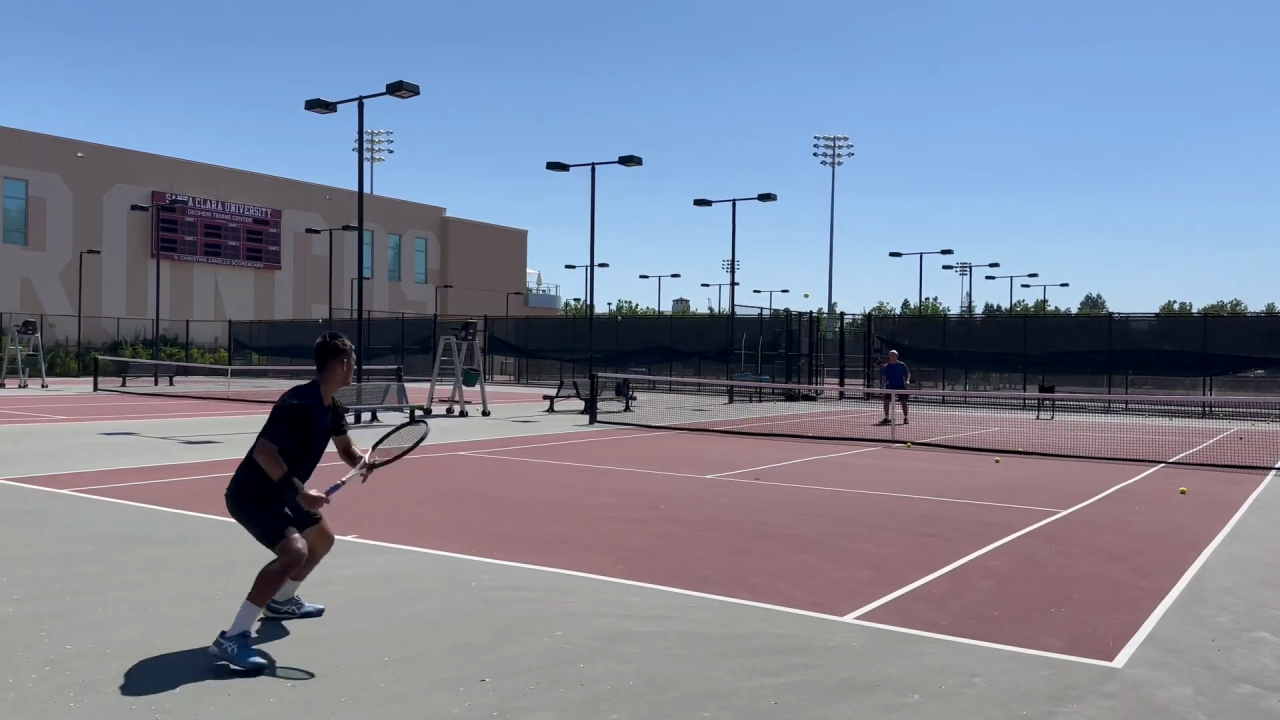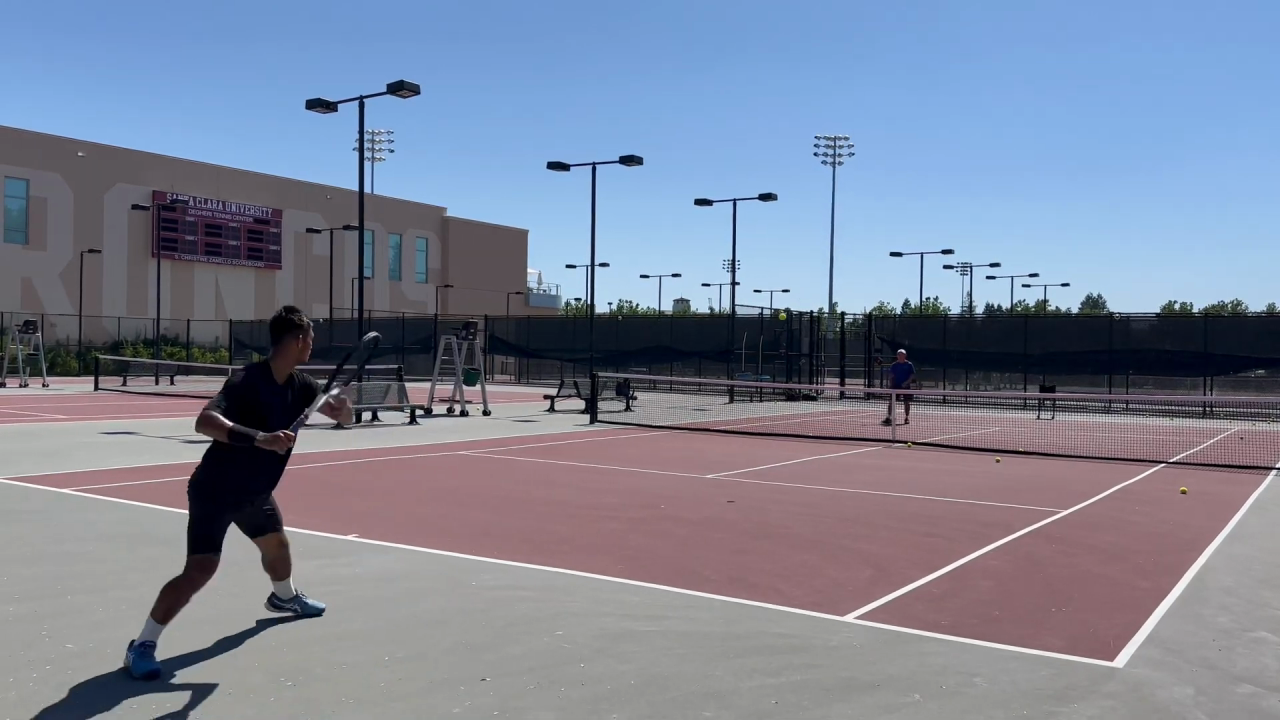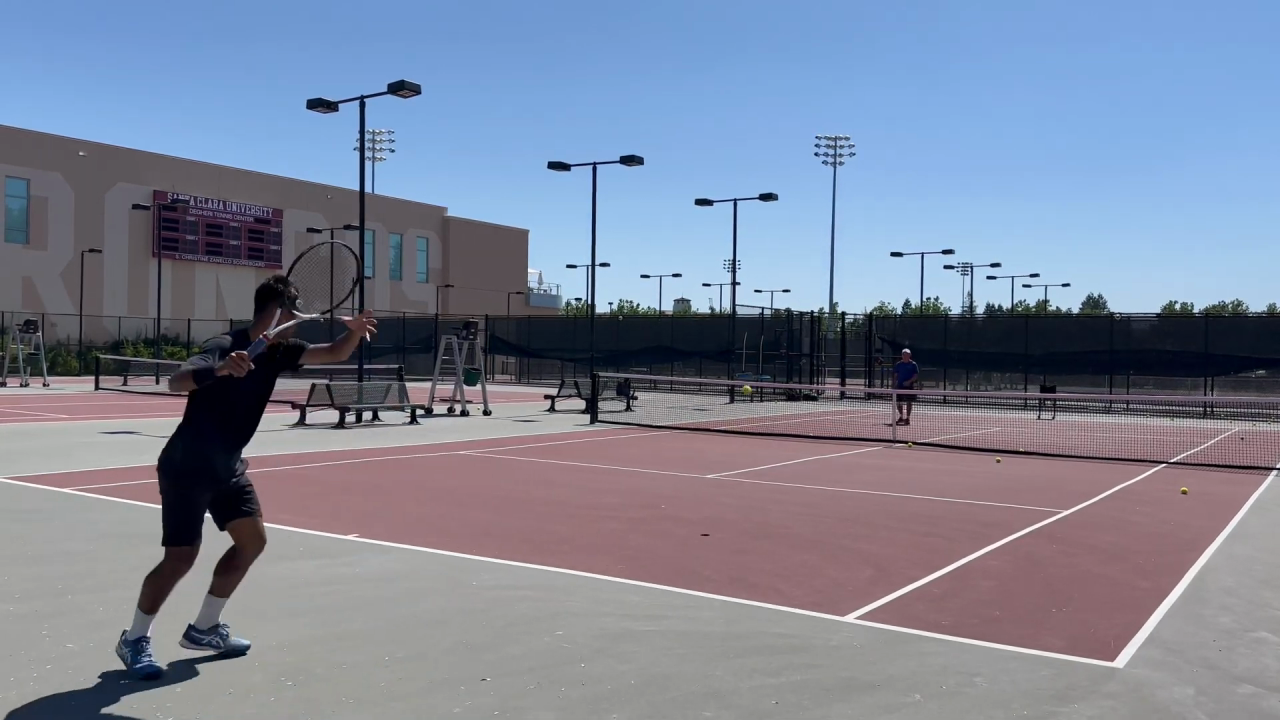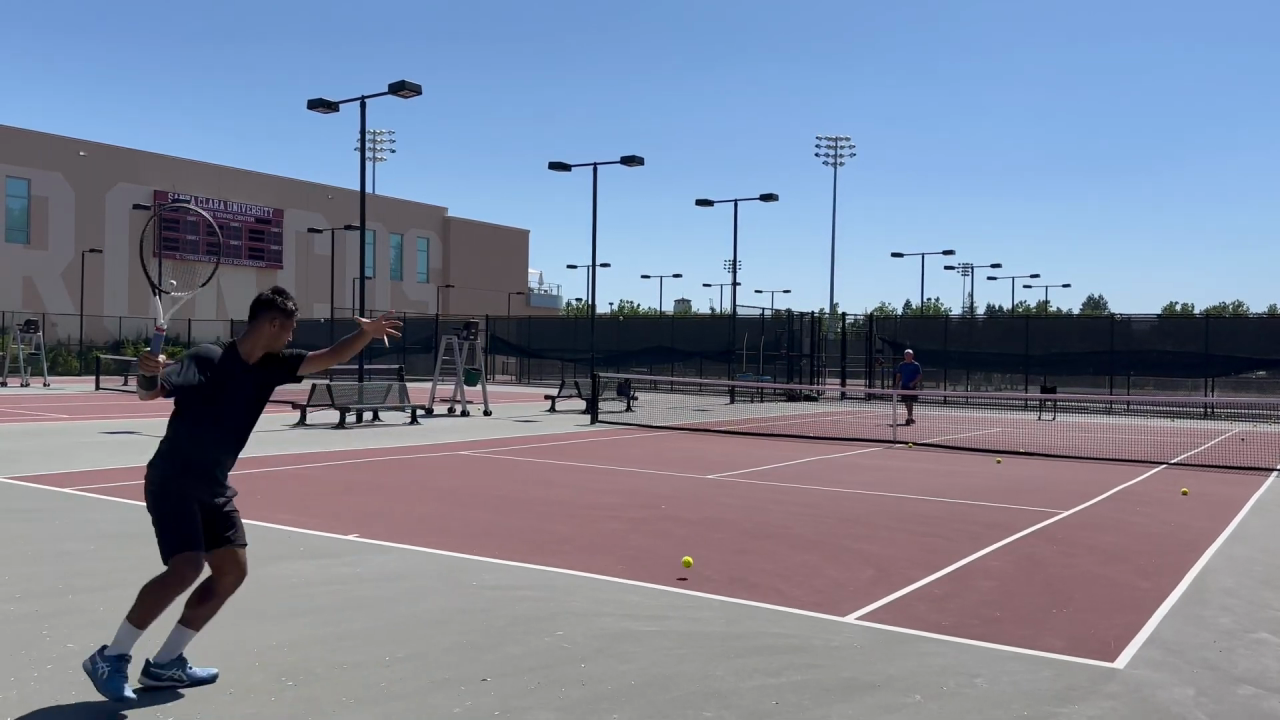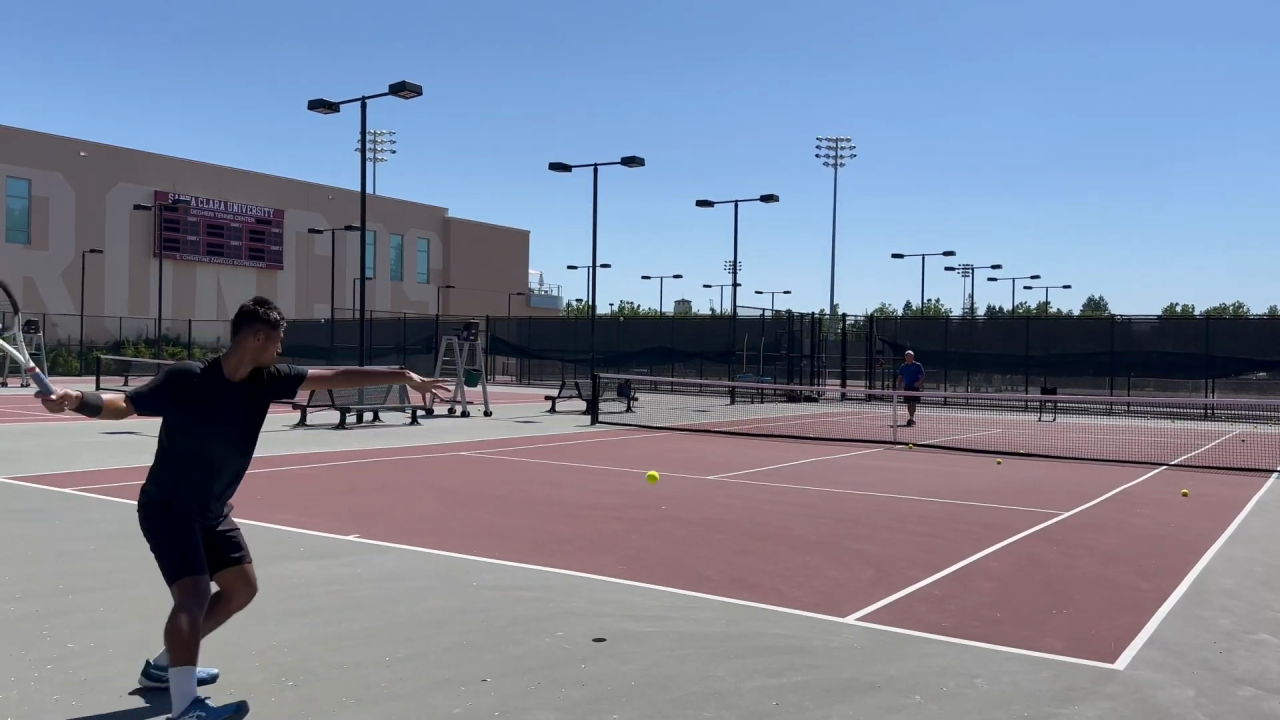
dt=0.2s
person 1, frame 1
left shoulder: (331, 407)
right shoulder: (298, 404)
left elbow: (345, 447)
right elbow: (263, 452)
left wrist: (362, 461)
right wrist: (298, 491)
left hip: (273, 493)
right hip: (252, 496)
left knee: (322, 538)
right knee: (294, 550)
left ankle: (284, 599)
right ankle: (234, 638)
person 1, frame 2
left shoulder: (299, 383)
right shoulder: (246, 381)
left elbow: (340, 415)
right elbow: (205, 421)
left wrist: (340, 407)
right wrist: (259, 438)
left hip: (255, 490)
right hip: (214, 490)
left knee: (276, 545)
right knee: (202, 568)
left ankle: (284, 597)
right ankle: (144, 645)
person 1, frame 3
left shoulder: (281, 350)
right shoulder: (222, 347)
left elbow: (335, 353)
right elbow: (177, 381)
left wrist: (353, 330)
right wrist: (219, 370)
left hip: (227, 465)
right hip: (186, 467)
left knee: (252, 541)
right knee: (180, 558)
left ankle: (204, 627)
right ankle: (135, 640)
person 1, frame 4
left shoulder: (271, 363)
right shoulder: (206, 358)
left elbow: (331, 357)
right elbow: (150, 392)
left wrist: (366, 333)
right wrist: (149, 372)
left hip: (212, 484)
right hip: (171, 481)
left knee: (232, 571)
right knee: (185, 568)
left ankle: (165, 662)
right ankle: (111, 656)
person 1, frame 5
left shoulder: (266, 379)
right shoulder: (184, 378)
left elbow: (334, 377)
right elbow: (124, 405)
left wrist: (401, 375)
right wrist: (76, 400)
left hip: (211, 509)
right hip: (165, 508)
left knee: (243, 587)
right knee: (194, 591)
left ankle: (164, 666)
